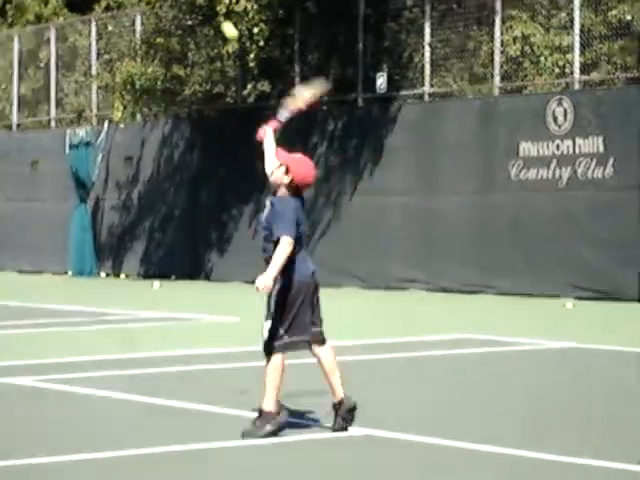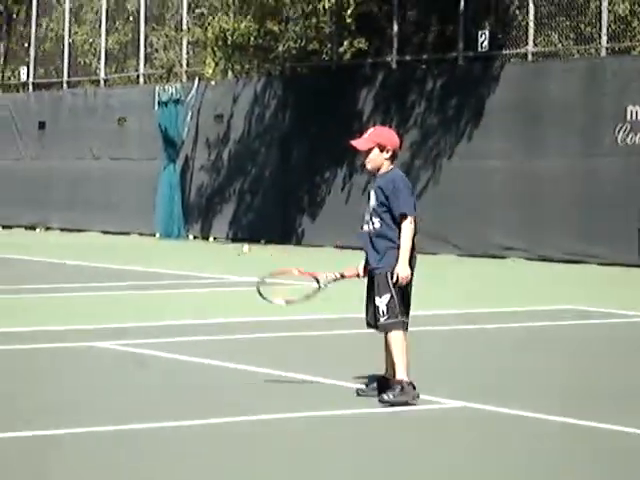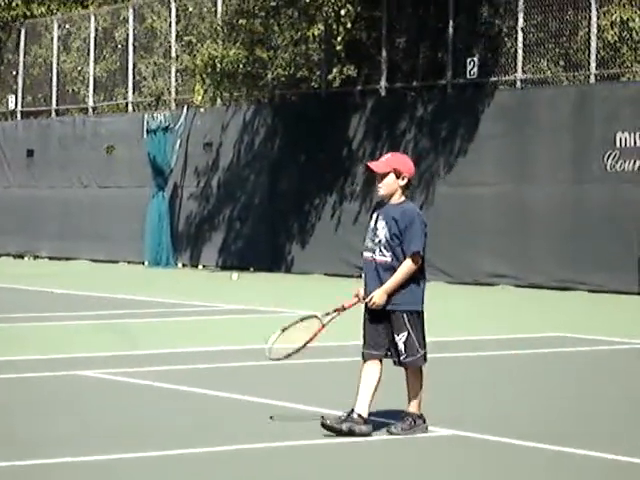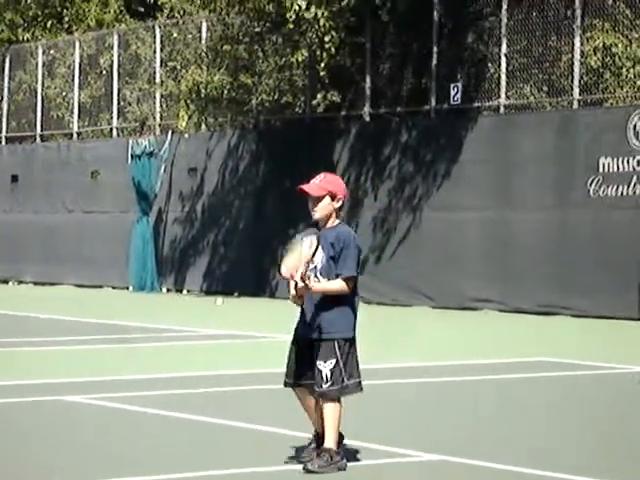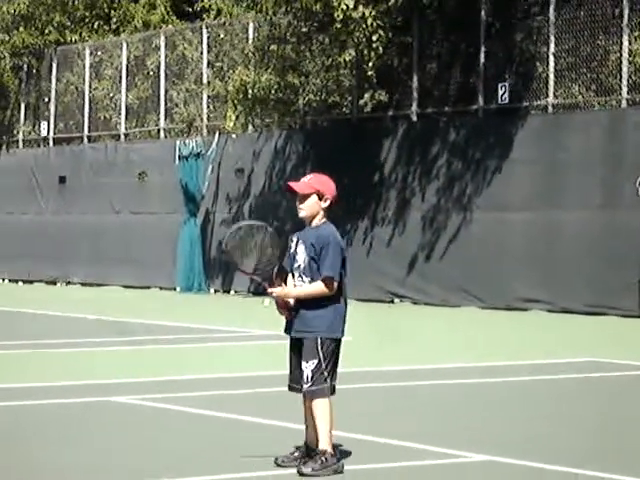
dt=1s
person 1, frame 1
left shoulder: (285, 207)
right shoulder: (287, 196)
left elbow: (286, 243)
right elbow: (271, 167)
left wrist: (270, 274)
right wrist: (268, 137)
left hip: (289, 282)
right hip: (304, 280)
left knee: (274, 345)
right knee: (314, 340)
left ankle: (269, 412)
right ankle: (340, 401)
person 1, frame 2
left shoulder: (396, 181)
right shoulder: (379, 182)
left elbow: (408, 221)
left wrist: (403, 260)
right wrist: (365, 263)
left hip: (392, 267)
right hip: (378, 264)
left knee: (392, 322)
right knee: (384, 322)
left ankle: (405, 383)
right ankle: (389, 379)
person 1, frame 3
left shoulder: (410, 215)
right shoulder: (379, 209)
left elbow: (413, 260)
left wrist: (385, 291)
right wrist: (367, 285)
left hip: (403, 300)
right hip: (376, 299)
left knee: (409, 359)
right knee: (372, 355)
left ankle: (415, 416)
right ankle: (359, 417)
person 1, frame 4
left shoulder: (346, 238)
left elbow: (345, 283)
right elbow: (297, 272)
left wrist: (315, 286)
right wrist: (296, 288)
left hip: (334, 327)
right hip: (307, 324)
left knee: (329, 389)
right knee: (298, 381)
left ankle: (332, 451)
right ankle: (324, 437)
person 1, frame 5
left shoulder: (328, 238)
right shoulder: (299, 236)
left elbow: (328, 285)
left wrist: (289, 293)
right wrist: (284, 298)
left hip: (321, 327)
right hip: (301, 324)
left knee: (316, 388)
right knee: (303, 387)
left ankle: (327, 454)
right ankle: (310, 447)
